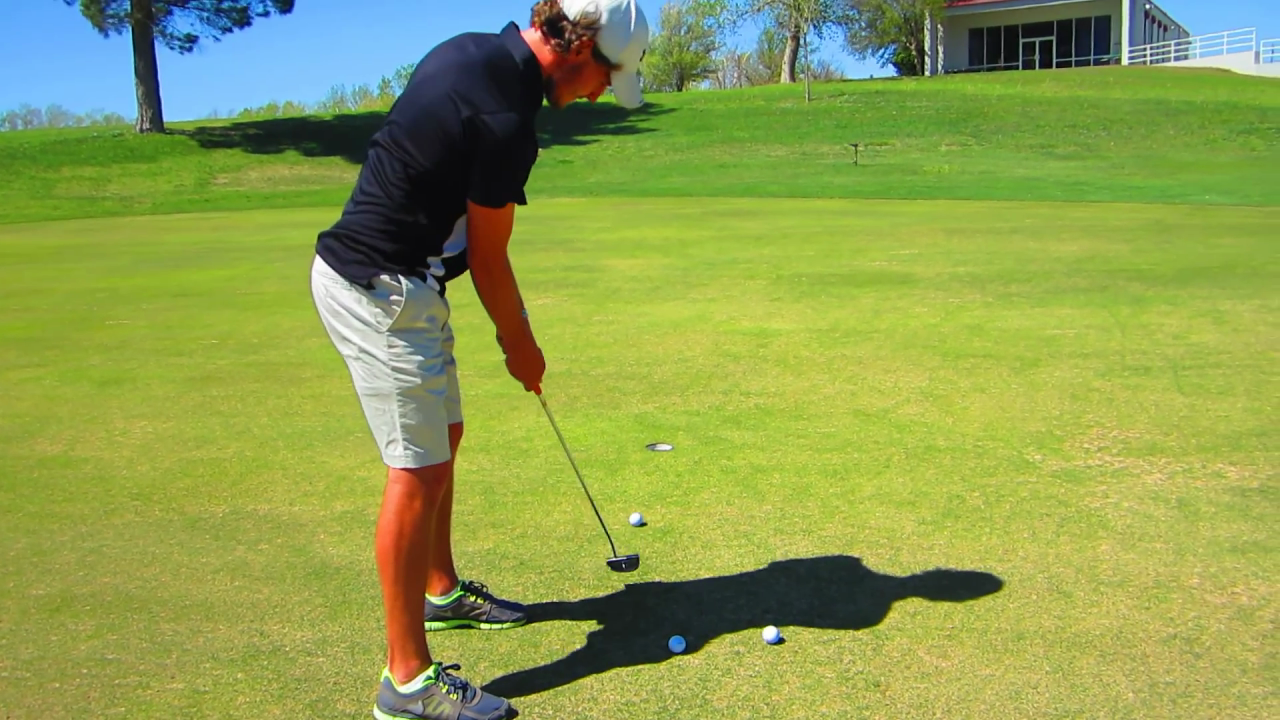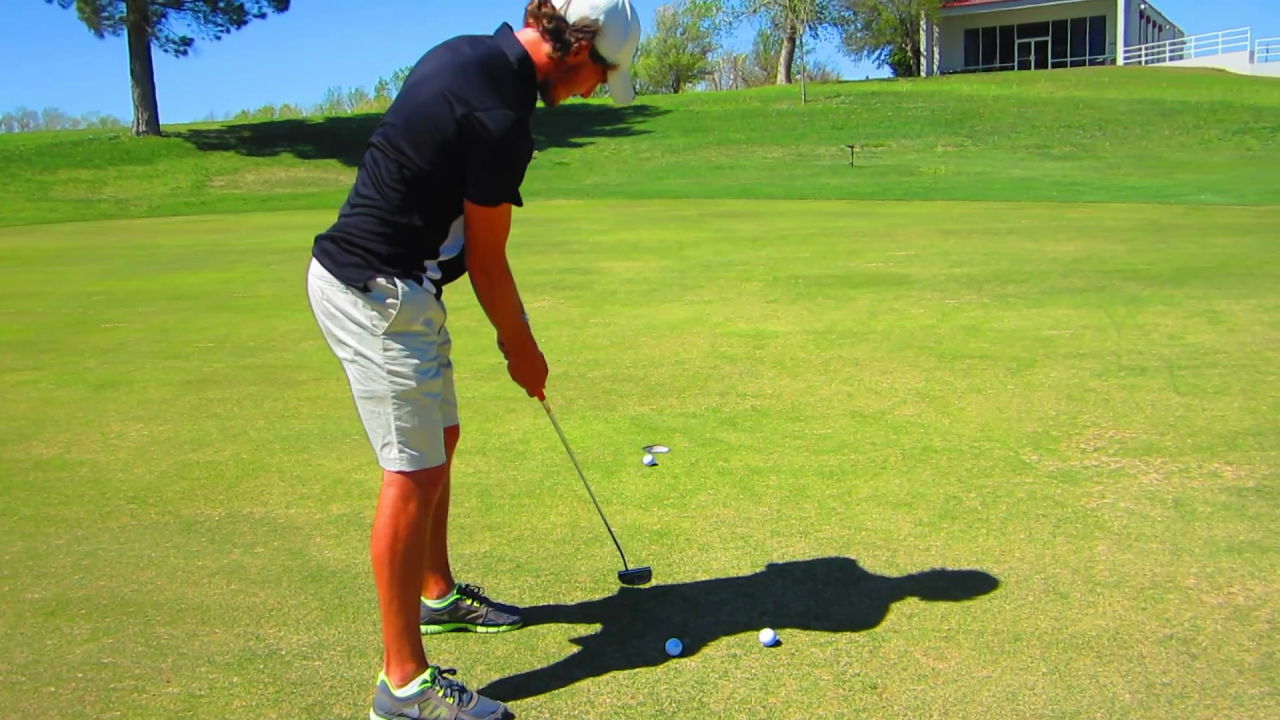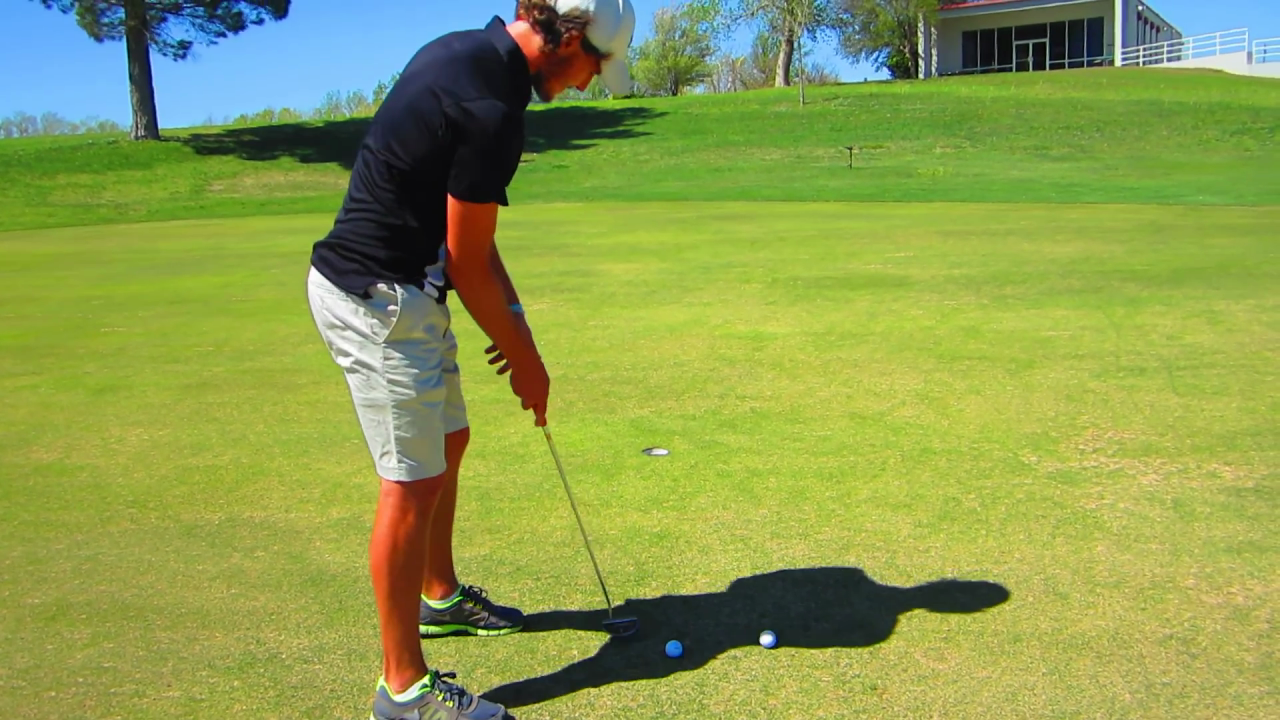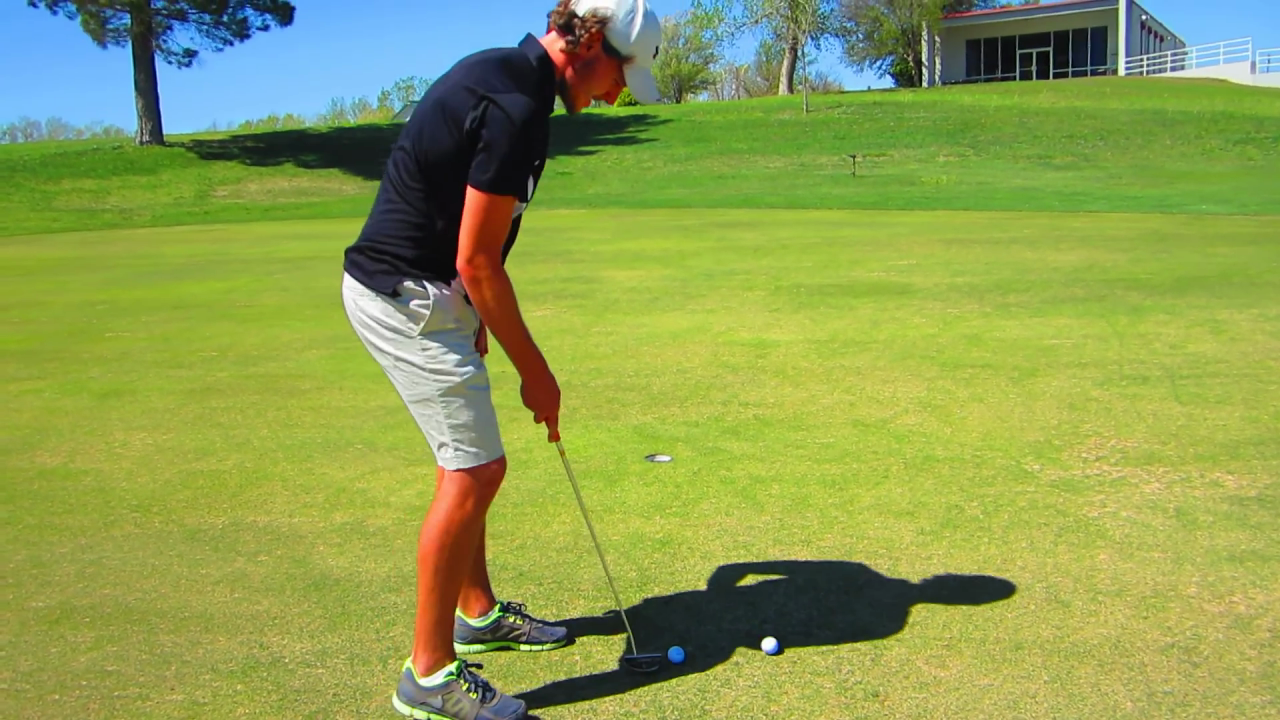
dt=0.5s
person 1, frame 1
right shoulder: (503, 117)
right elbow: (487, 259)
left wrist: (514, 330)
right wrist: (521, 347)
left hip: (397, 277)
right hip: (381, 289)
left knee: (442, 439)
right knee: (418, 467)
left ankle: (442, 592)
person 1, frame 2
right shoulder: (500, 116)
right elbow: (486, 261)
left wrist: (515, 326)
right wrist: (523, 351)
left hip: (391, 282)
right hip: (377, 292)
left knee: (438, 443)
right knee: (414, 473)
left ankle: (438, 594)
person 1, frame 3
right shoulder: (491, 108)
right elbow: (466, 265)
left wrist: (514, 317)
right wrist: (525, 359)
left hip: (404, 288)
right hip: (380, 299)
left knee: (445, 446)
right knee: (413, 481)
left ankle: (439, 595)
person 1, frame 4
left shoulder: (498, 71)
right shoulder: (517, 110)
right elbow: (477, 262)
left wrist: (473, 319)
right wrist: (533, 370)
left hip: (421, 288)
right hip: (407, 297)
left knee: (470, 460)
right knee: (474, 469)
left ankle: (477, 613)
